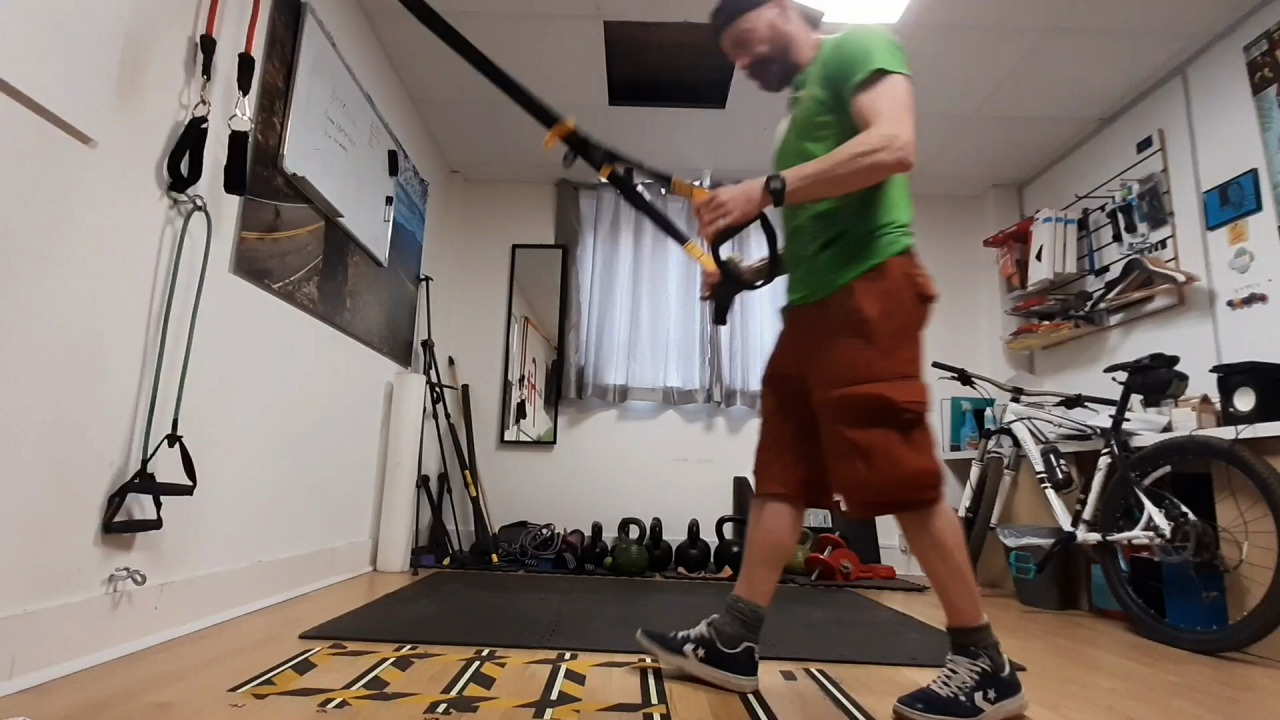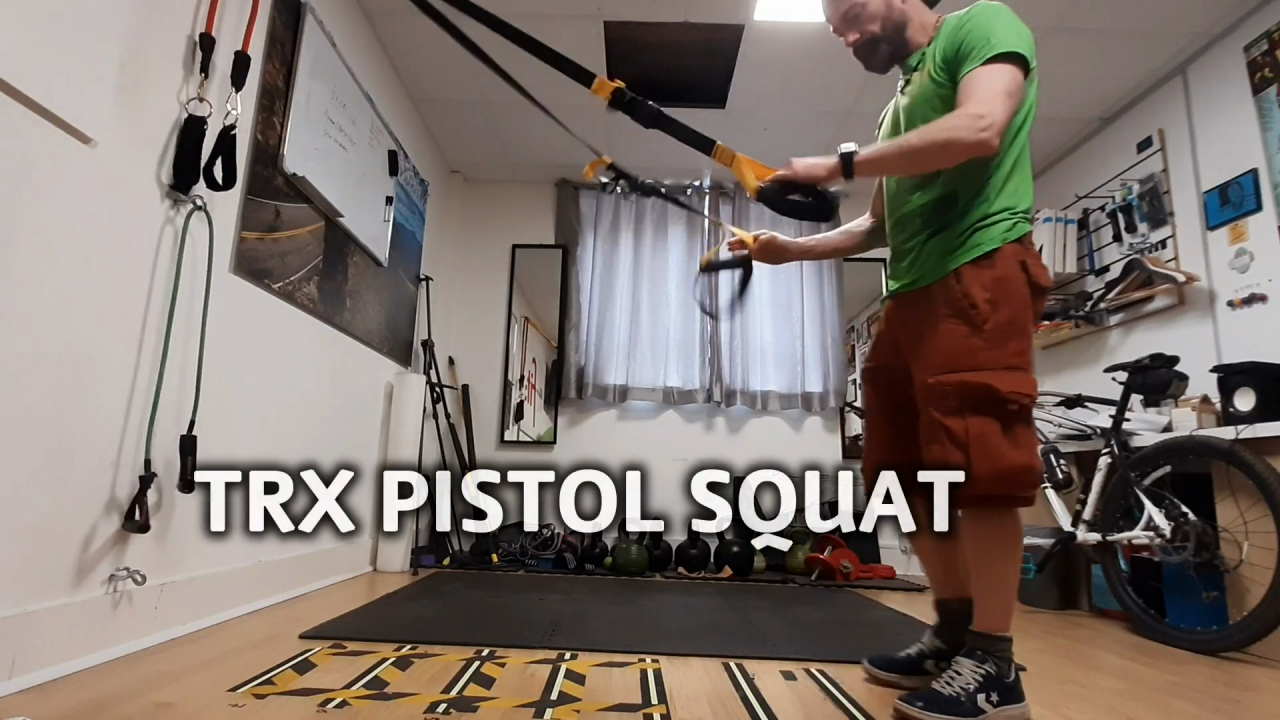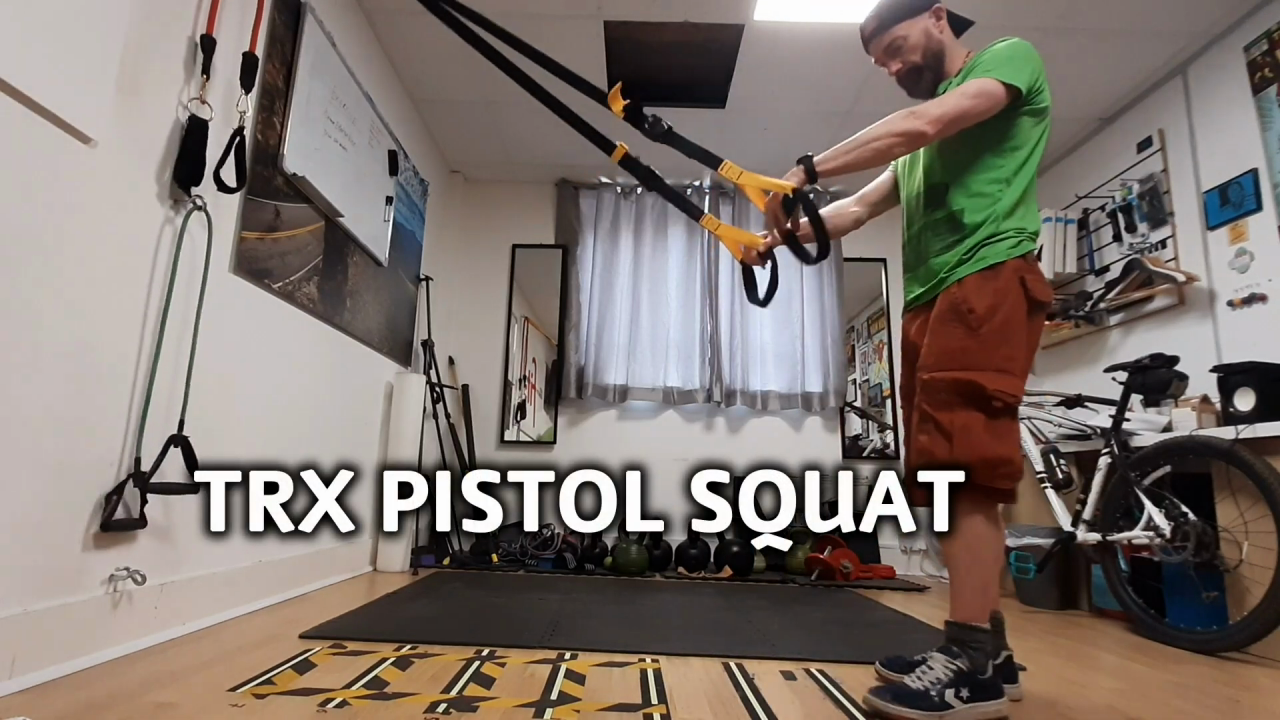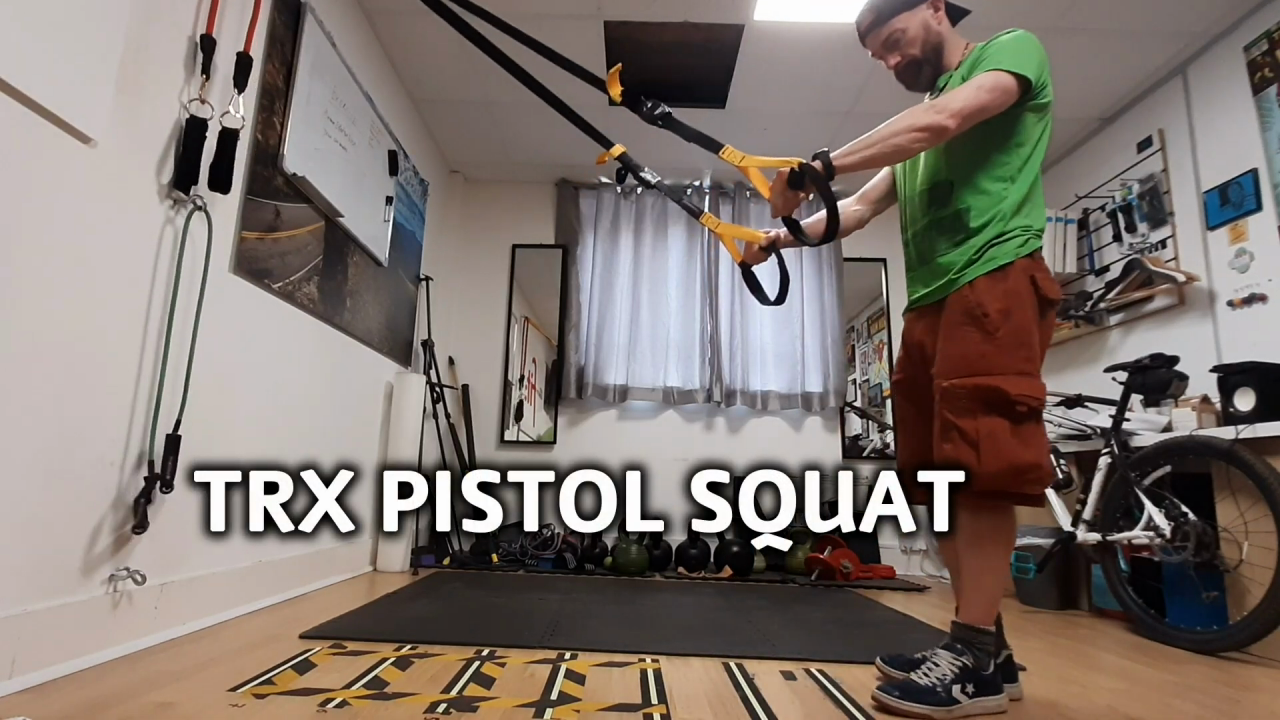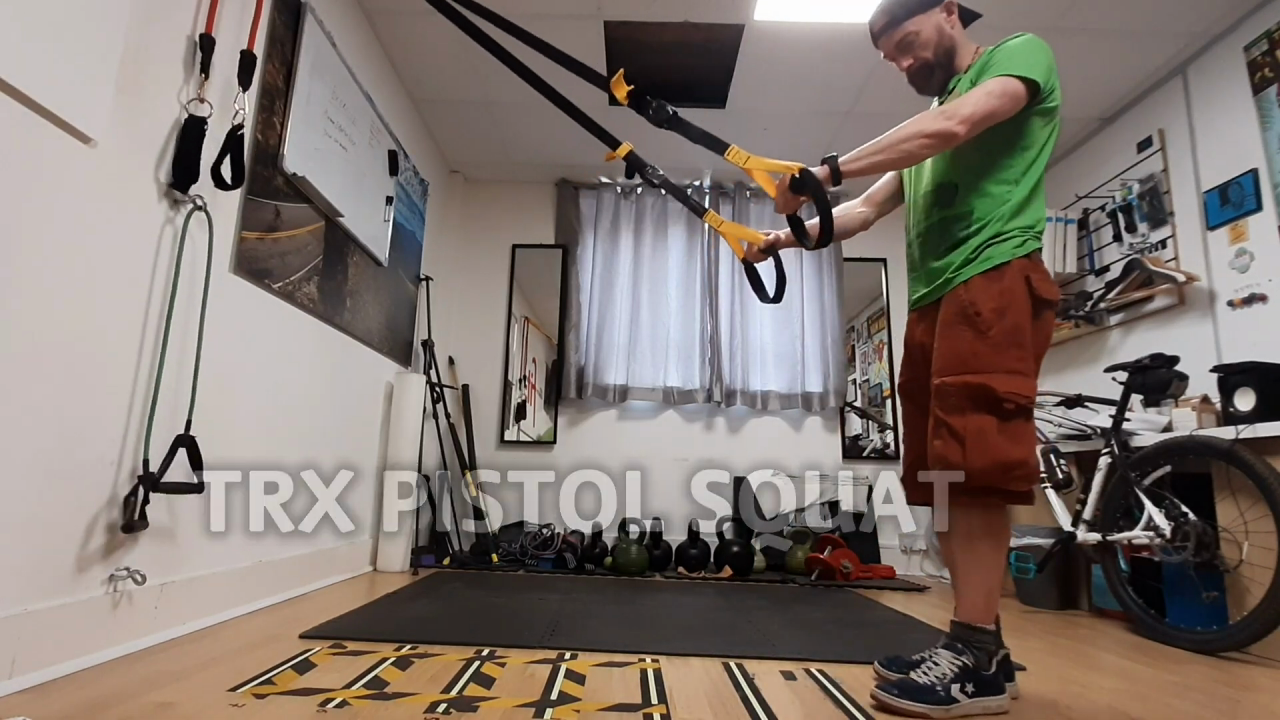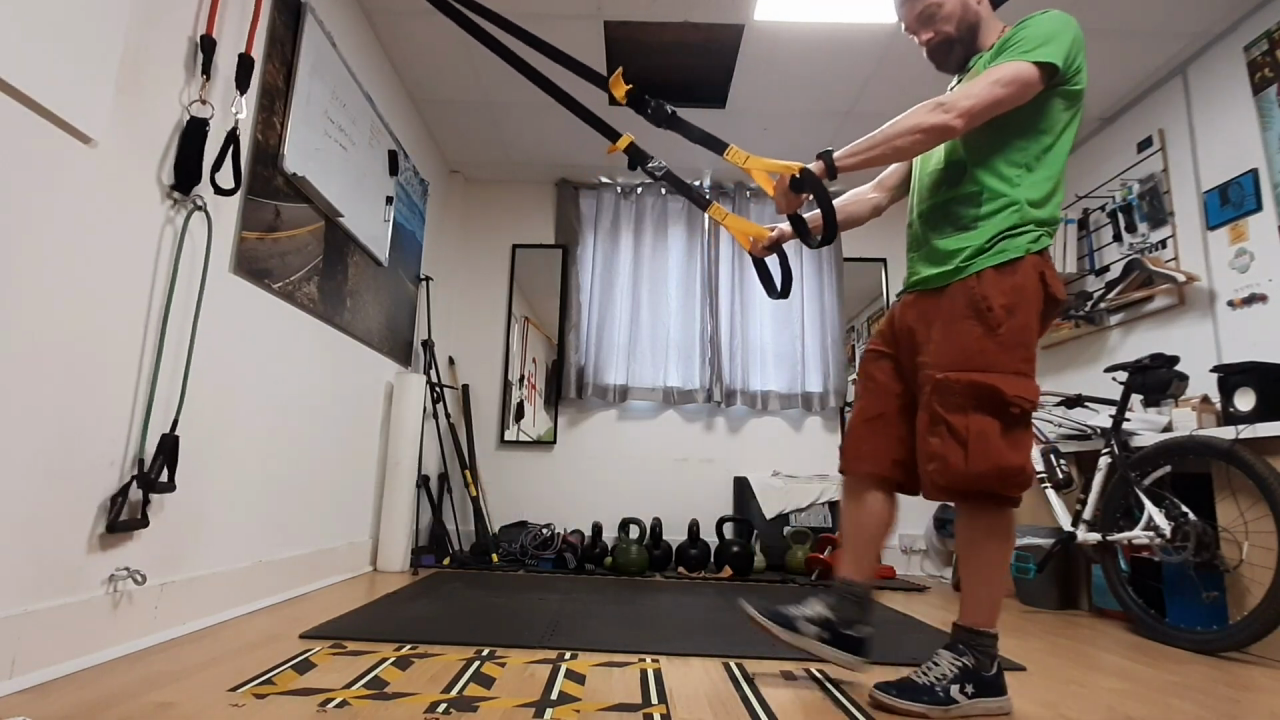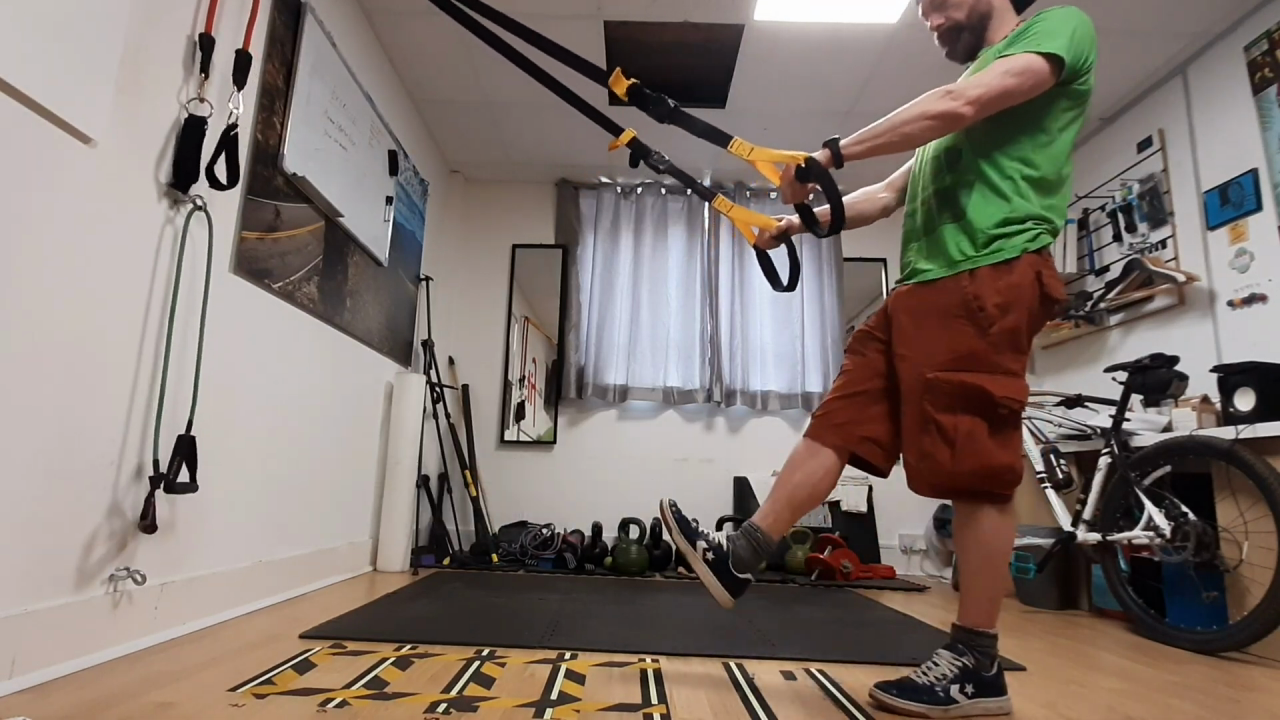
dt=0.7s
person 1, frame 1
right shoulder: (802, 108)
left elbow: (892, 146)
left wrist: (767, 192)
left hip: (871, 292)
right hip: (812, 308)
left knee: (898, 474)
right knee: (779, 476)
right ankle: (730, 640)
person 1, frame 2
right shoulder: (901, 104)
left elbow: (979, 130)
right elbow: (881, 225)
left wrist: (841, 164)
right wrist: (790, 248)
left hip: (977, 278)
right hip: (909, 296)
left knee: (979, 469)
right knee: (910, 472)
right ankle: (956, 634)
person 1, frame 3
left shoulder: (1011, 59)
right shoulder: (925, 145)
left elbow: (920, 126)
right elbow: (857, 208)
left wrist: (806, 170)
right wrist: (780, 236)
left hip: (987, 286)
right hip: (929, 303)
left knee: (965, 463)
right knee: (944, 474)
right ankle: (984, 647)
person 1, frame 4
right shoulder: (918, 126)
left elbow: (940, 120)
right elbow: (859, 209)
left wrist: (819, 165)
right wrist: (783, 237)
left hip: (993, 283)
right hip: (929, 302)
left knee: (981, 466)
right knee: (940, 474)
left ankle: (975, 657)
right ankle: (983, 645)
person 1, frame 5
right shoulder: (926, 125)
left elbow: (952, 126)
right elbow: (866, 210)
left wrist: (829, 169)
right wrist: (788, 236)
left hip: (995, 285)
right hip: (933, 304)
left knee: (973, 468)
right knee: (942, 477)
left ankle: (975, 662)
right ankle: (976, 645)
person 1, frame 6
right shoulder: (946, 110)
left elbow: (950, 118)
right elbow: (878, 194)
left wrist: (824, 164)
right wrist: (797, 228)
left hip: (993, 283)
right hip: (921, 294)
left knee: (973, 472)
right knee: (871, 458)
right ankle: (843, 614)
person 1, frame 7
right shoulder: (966, 96)
left elbow: (956, 105)
right elbow: (890, 194)
left wrist: (829, 153)
right wrist: (801, 222)
left hip: (988, 282)
right hip: (920, 289)
left knee: (976, 472)
right knee: (835, 426)
right ankle: (737, 558)
